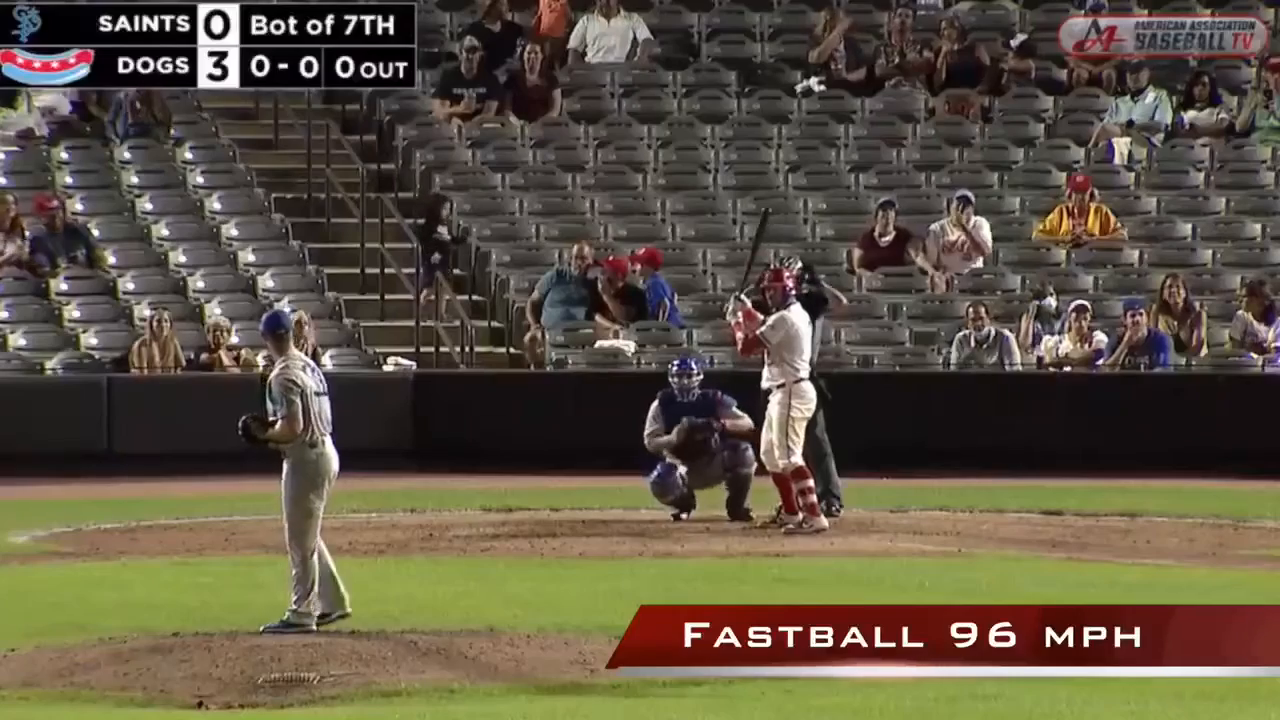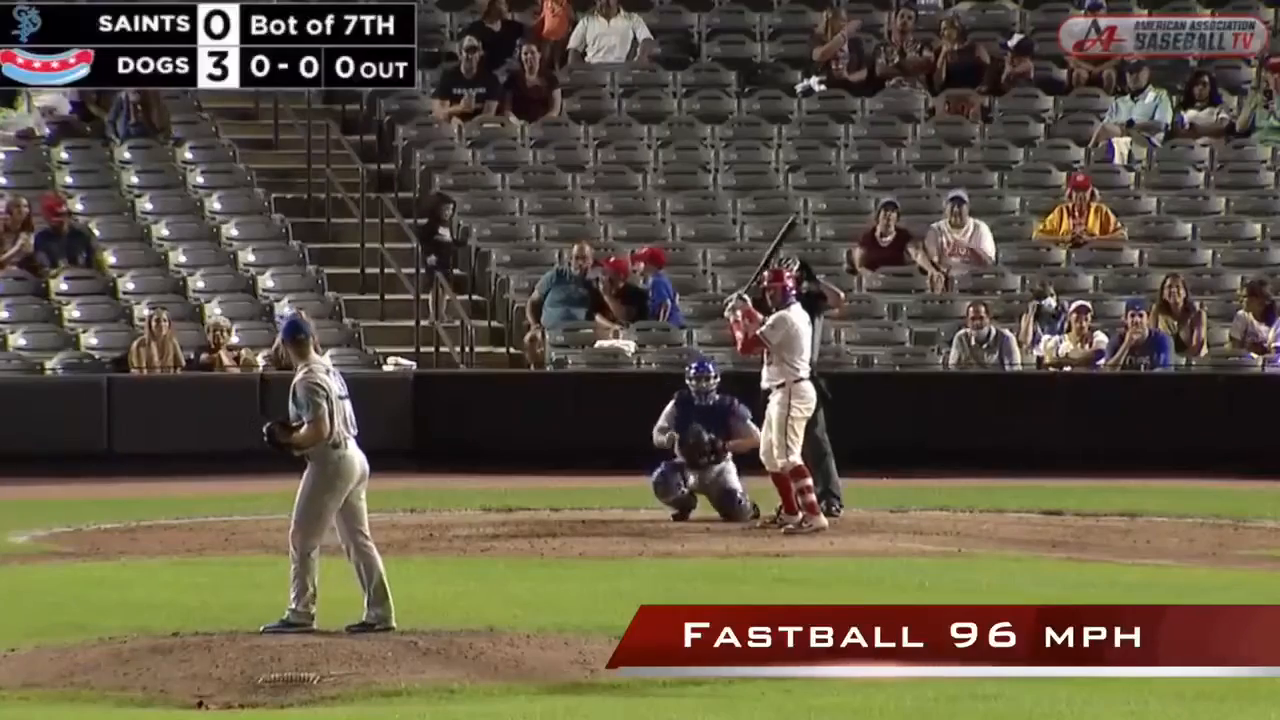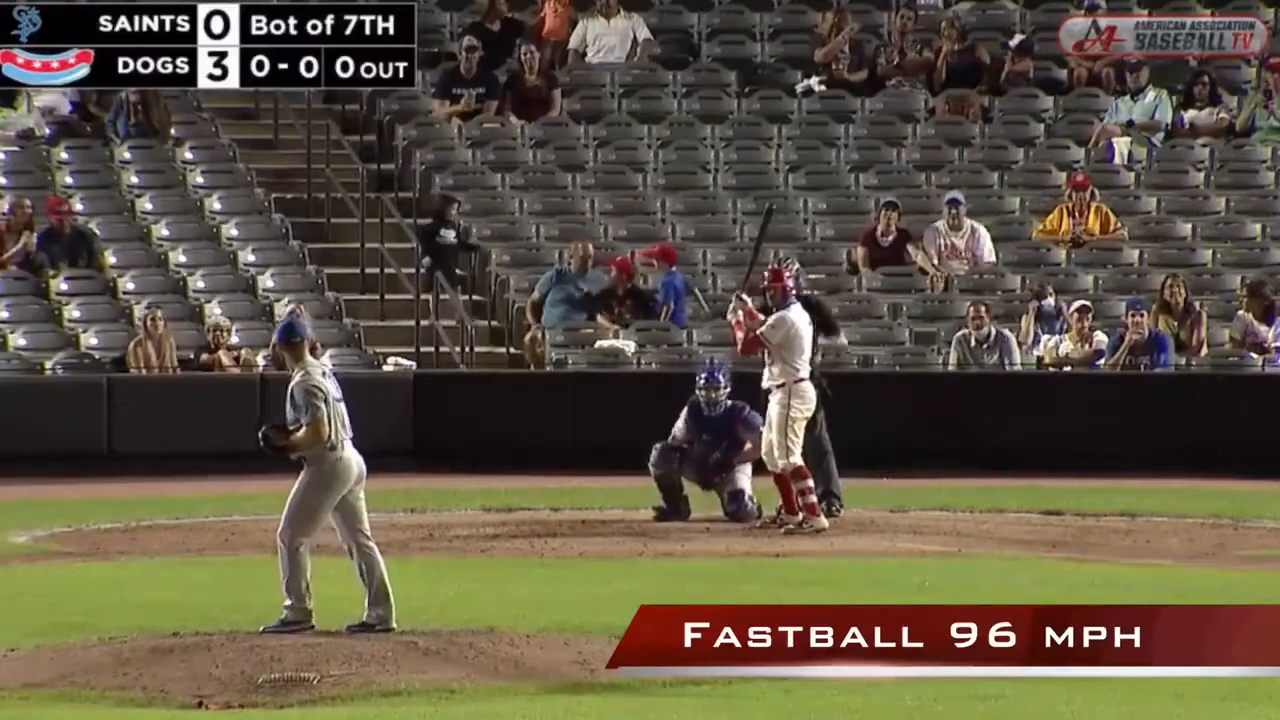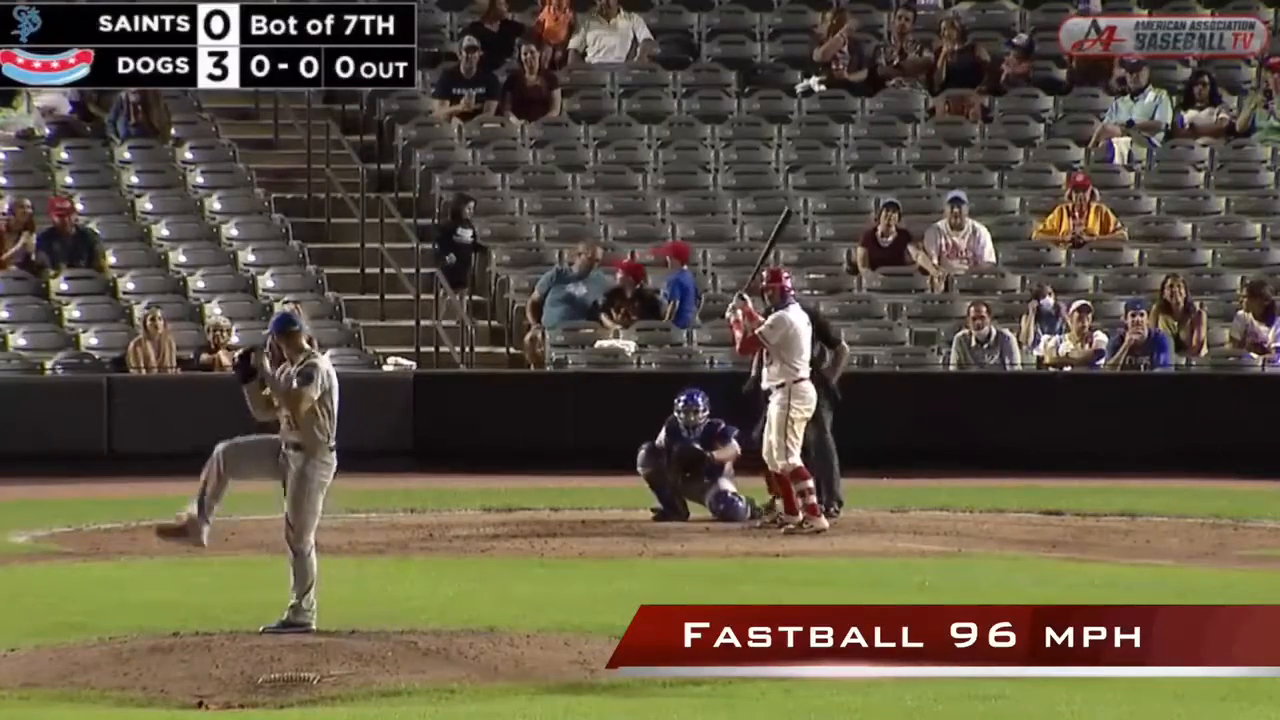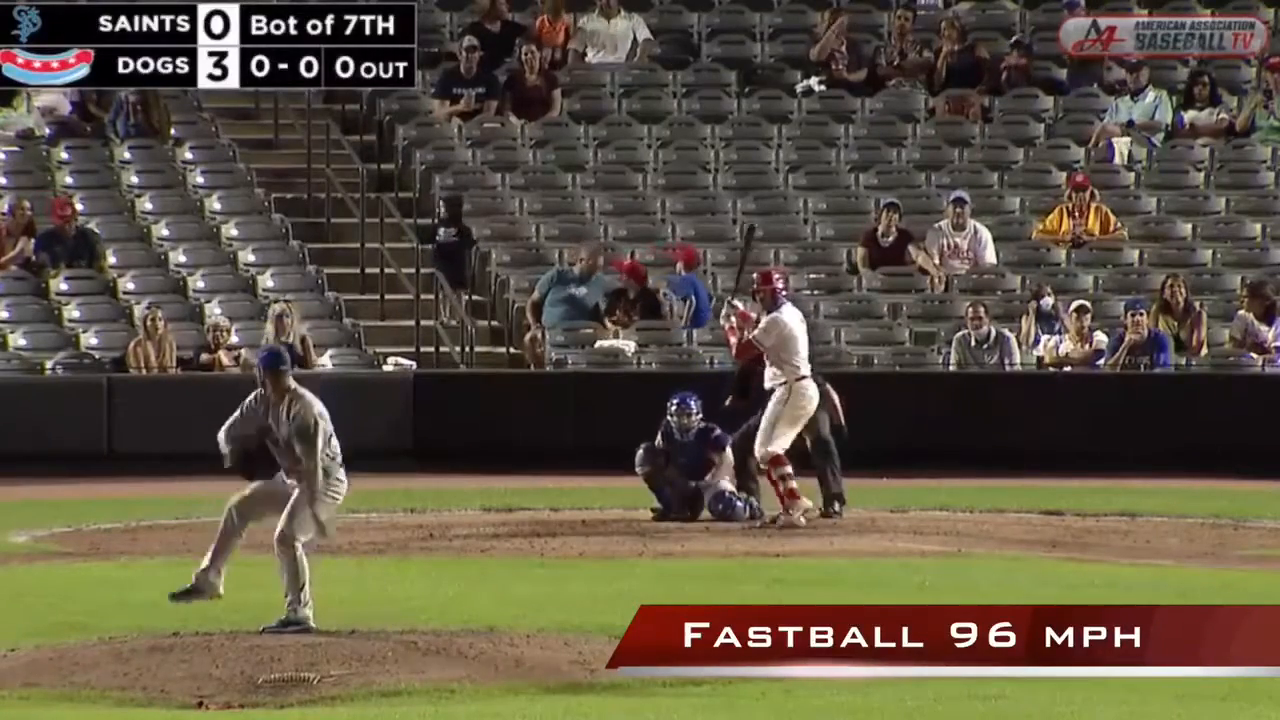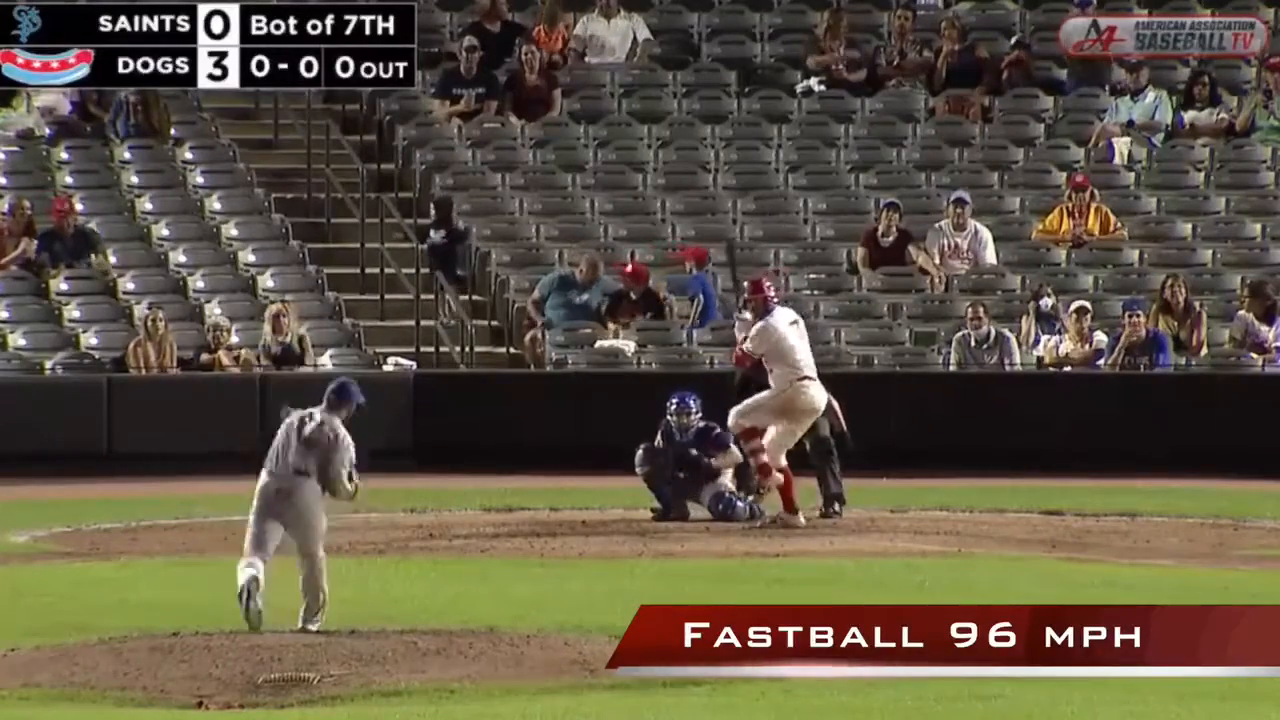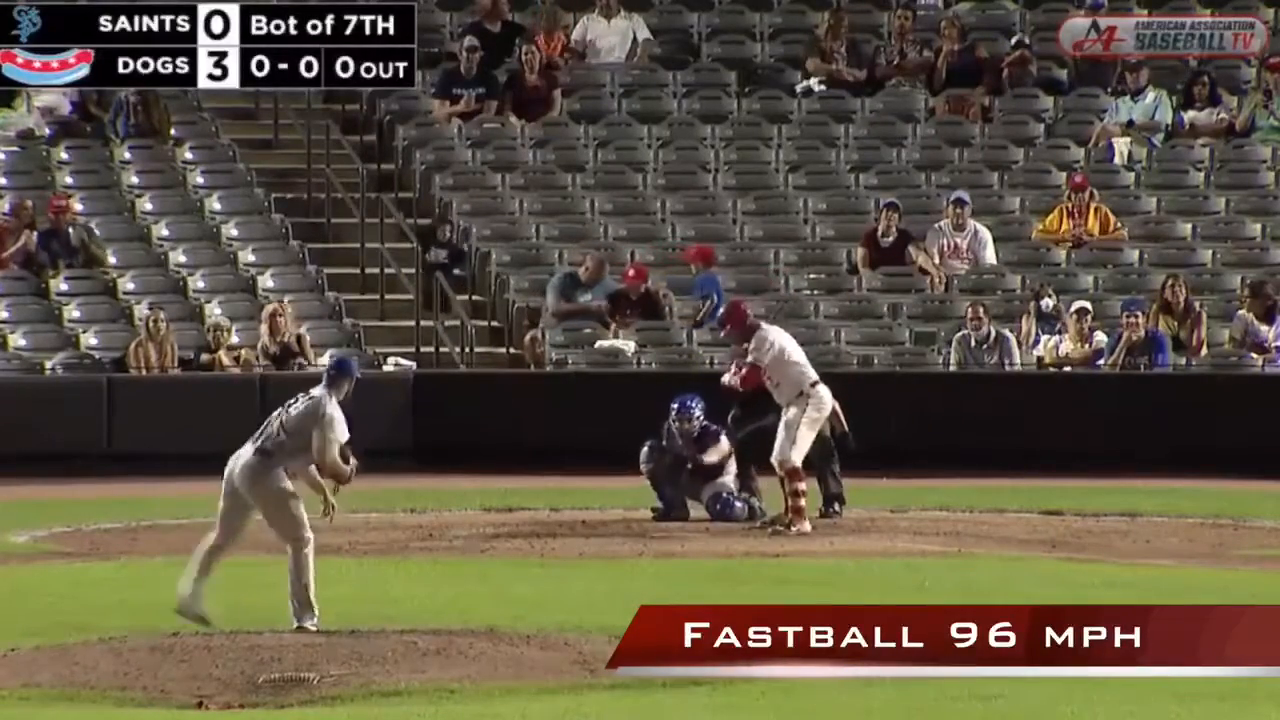
dt=0.5s
person 1, frame 1
left shoulder: (283, 375)
right shoulder: (310, 366)
left elbow: (292, 429)
left wrist: (265, 434)
right wrist: (272, 428)
left hip: (306, 459)
right hip: (325, 452)
left knee: (300, 541)
right knee: (307, 537)
left ankle: (301, 614)
right ankle: (333, 601)
person 1, frame 2
left shoulder: (307, 379)
right shoulder: (329, 370)
left elbow: (319, 431)
left wrist: (289, 438)
right wrist: (295, 431)
left hip: (330, 463)
right hip: (353, 458)
left knee: (303, 539)
right knee: (358, 539)
left ankle: (301, 614)
right ankle: (380, 613)
person 1, frame 3
left shoulder: (303, 382)
right shoulder: (323, 373)
left elbow: (318, 433)
left wrist: (286, 441)
right wrist: (290, 435)
left hip: (327, 465)
right hip: (349, 460)
left knee: (290, 536)
right knee: (358, 540)
left ankle: (298, 613)
right ankle: (381, 613)
person 1, frame 4
left shoulder: (315, 367)
right shoulder: (287, 369)
left elbow: (295, 405)
right elbow: (262, 412)
left wrist: (266, 375)
right wrist: (251, 379)
left hip: (311, 459)
right hip: (286, 450)
left knee: (298, 538)
right knee: (224, 453)
left ankle: (301, 615)
right ankle: (196, 526)
person 1, frame 5
left shoulder: (306, 411)
right shoulder: (261, 399)
left elbow: (313, 466)
right elbow: (228, 432)
left wrist: (315, 514)
right wrist: (233, 451)
left hip: (325, 483)
right hip: (291, 479)
left knee: (286, 539)
right knee: (238, 510)
left ankle: (299, 615)
right ankle: (207, 582)
person 1, frame 6
left shoulder: (297, 418)
right shoulder: (340, 435)
right elbow: (337, 488)
right wrist: (352, 490)
left hip: (270, 489)
right hip: (305, 496)
left knee: (254, 557)
right knee: (312, 558)
left ankle: (250, 584)
right ankle: (311, 619)
person 1, frame 7
left shoulder: (304, 400)
right shoulder: (329, 413)
right elbow: (325, 459)
left wrist: (324, 492)
right wrist: (345, 472)
left hip: (239, 464)
right hip: (263, 476)
left knee: (224, 536)
right knee: (301, 543)
left ankle: (191, 599)
right ankle: (305, 618)
person 2, frame 1
left shoulder: (785, 318)
right shoulder: (797, 314)
left elbow: (746, 347)
right elbow: (767, 329)
left wrist: (736, 320)
right wrist: (747, 311)
left hip: (791, 394)
right hip: (783, 393)
left knee: (789, 457)
right knee: (770, 455)
left ankle: (815, 517)
right ankle: (791, 513)
person 2, frame 2
left shoulder: (784, 317)
right shoulder: (797, 314)
left elbow: (746, 346)
right elbow: (766, 330)
left wrist: (735, 318)
right wrist: (747, 310)
left hip: (791, 393)
right hip: (783, 393)
left knee: (787, 457)
right knee: (770, 455)
left ankle: (814, 516)
right ankle: (791, 513)
person 2, frame 3
left shoulder: (784, 318)
right shoulder: (798, 314)
left elbow: (746, 347)
right elbow: (766, 329)
left wrist: (736, 320)
right wrist: (747, 310)
left hip: (790, 394)
right hip: (784, 393)
left knee: (788, 457)
right knee: (772, 455)
left ankle: (814, 516)
right ankle: (791, 513)
person 2, frame 4
left shoulder: (782, 317)
right shoulder: (796, 314)
left elbow: (744, 347)
right elbow: (767, 334)
left wrist: (735, 318)
right wrist: (748, 311)
left hip: (790, 394)
right hip: (787, 393)
left knee: (787, 457)
right knee: (773, 456)
left ankle: (815, 516)
right ankle: (791, 513)
person 2, frame 5
left shoulder: (776, 320)
right shoulder: (790, 313)
left elbow: (740, 352)
right elbow: (761, 327)
left wrist: (729, 325)
right wrist: (741, 314)
left hip: (794, 390)
right hip: (800, 390)
left knee: (768, 448)
right knee: (765, 450)
left ankle: (795, 502)
right ankle: (788, 510)
person 2, frame 6
left shoulder: (764, 328)
right shoulder: (789, 314)
left elbow: (740, 360)
left wrist: (742, 334)
right wrist: (751, 323)
left hip: (798, 391)
right hip: (814, 394)
left knee: (739, 418)
right knee: (773, 449)
left ankle: (766, 475)
right ankle: (791, 513)
person 2, frame 7
left shoulder: (763, 338)
right shoulder: (763, 336)
left elbow: (748, 381)
right elbow: (758, 373)
left wrist: (729, 378)
right wrist: (737, 371)
left hip: (810, 399)
right hip: (797, 401)
left knee: (787, 456)
right knee: (781, 459)
left ankle: (799, 519)
right ankle: (791, 513)
